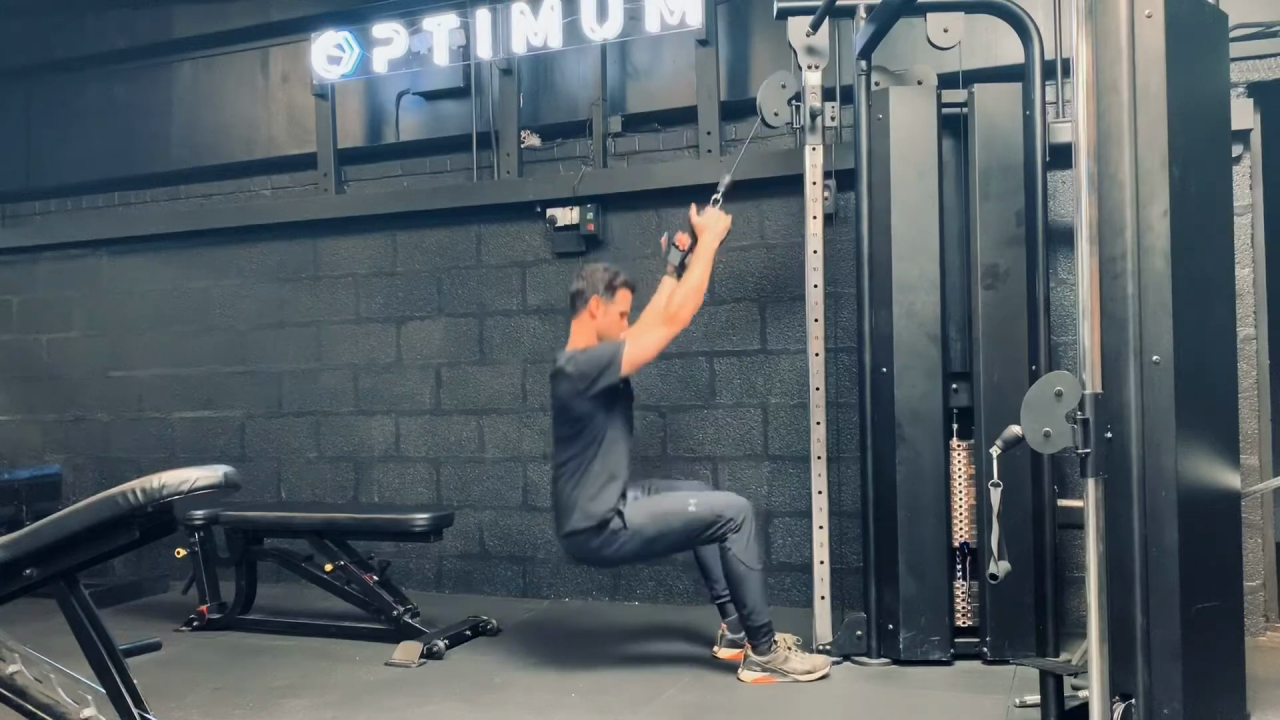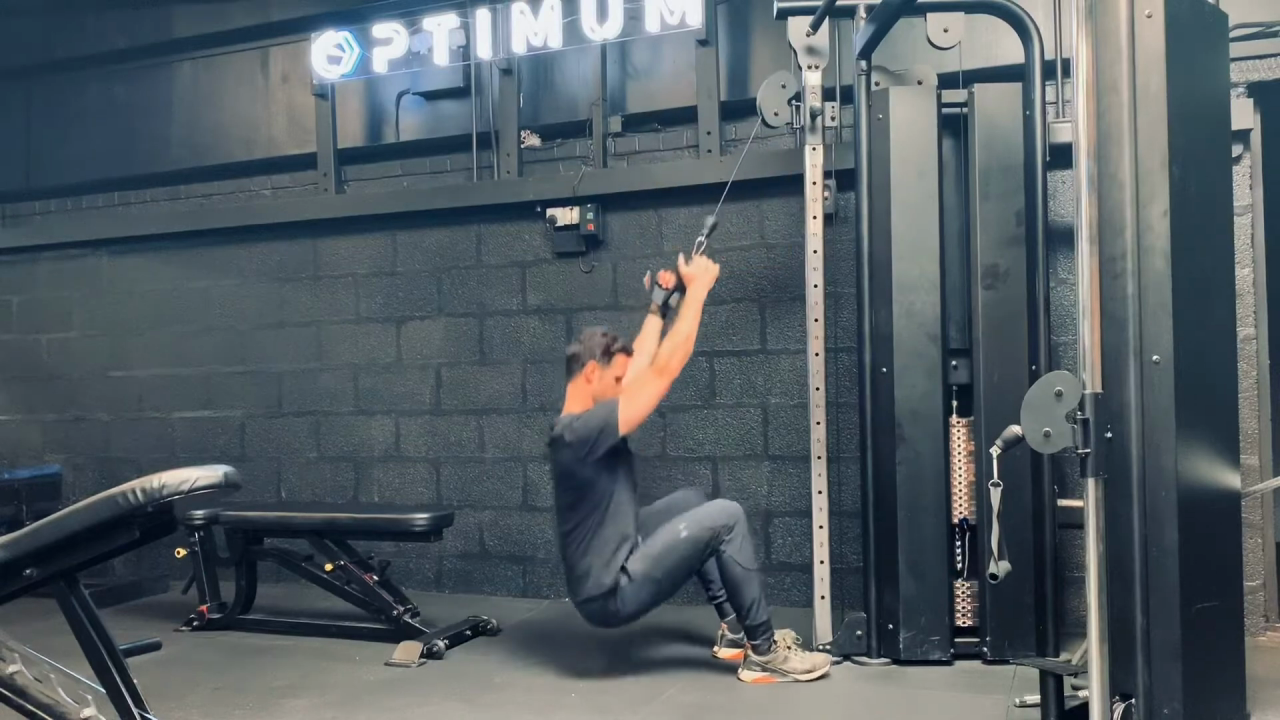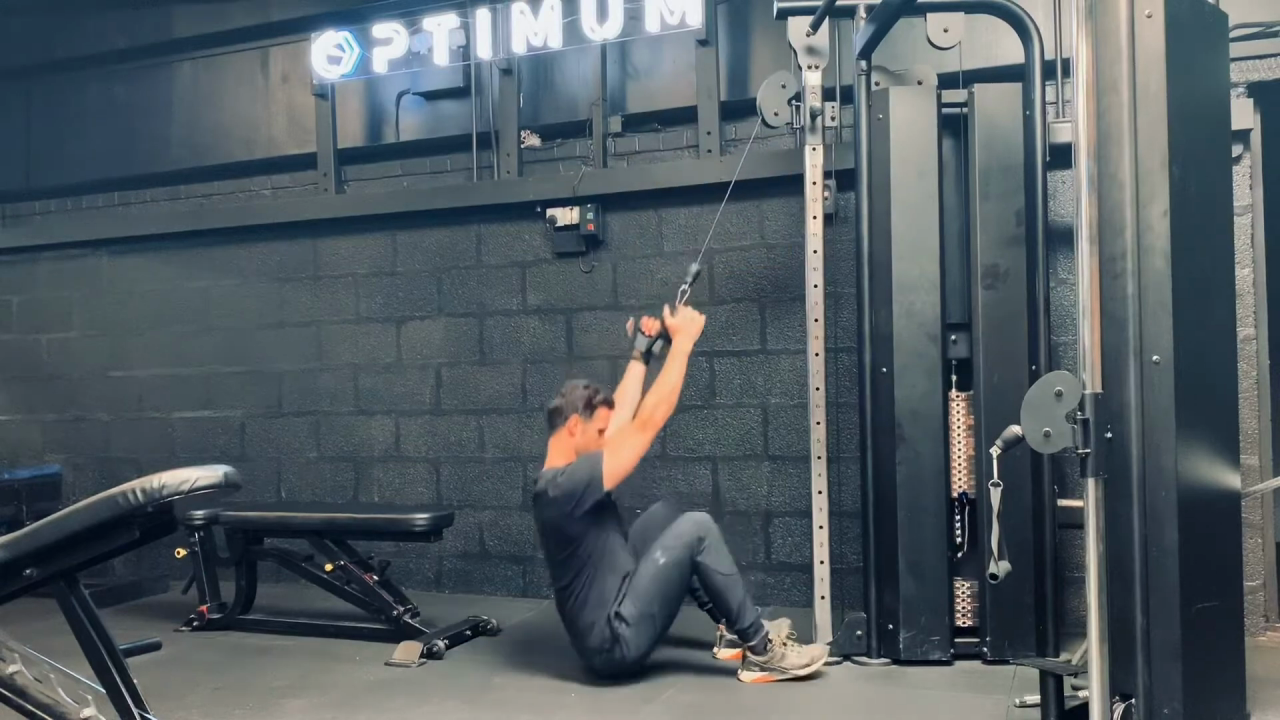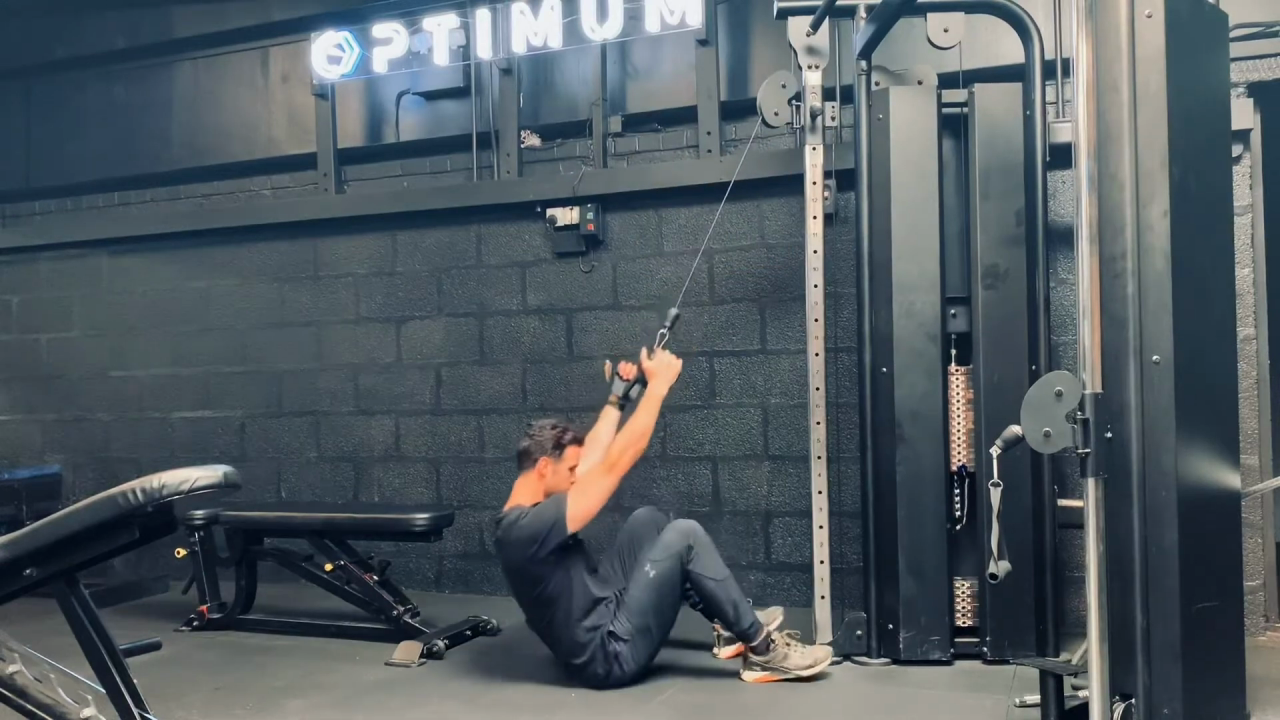
dt=0.2s
person 1, frame 1
left shoulder: (585, 362)
right shoulder: (582, 369)
left elbow: (649, 324)
right elbow: (671, 321)
left wrist: (675, 265)
right wrist: (708, 241)
left hip: (607, 509)
right hip: (598, 528)
left knee: (702, 500)
right knee: (734, 511)
left ankle: (736, 629)
right ankle: (765, 651)
person 1, frame 2
left shoulder: (581, 423)
right shoulder: (581, 434)
left elbow: (639, 367)
right elbow: (661, 372)
left wrist: (658, 307)
right wrist: (697, 289)
left hip: (615, 559)
right hip: (608, 592)
left knee: (693, 505)
right knee: (726, 516)
left ankle: (736, 629)
right ankle: (764, 652)
person 1, frame 3
left shoulder: (561, 476)
right shoulder: (563, 489)
left elbow: (621, 418)
right elbow: (646, 425)
left wrist: (641, 353)
right wrist: (683, 340)
left hip: (611, 617)
right hip: (615, 641)
left knee: (666, 518)
right knee: (696, 527)
left ankle: (732, 630)
right ankle: (761, 650)
person 1, frame 4
left shoulder: (527, 514)
right shoulder: (528, 528)
left elbow: (590, 460)
right elbow: (614, 466)
left wrist: (618, 397)
right wrist: (658, 384)
right hip: (610, 653)
left knee: (649, 521)
right knee: (685, 534)
left ankle: (731, 626)
right ankle: (764, 649)
